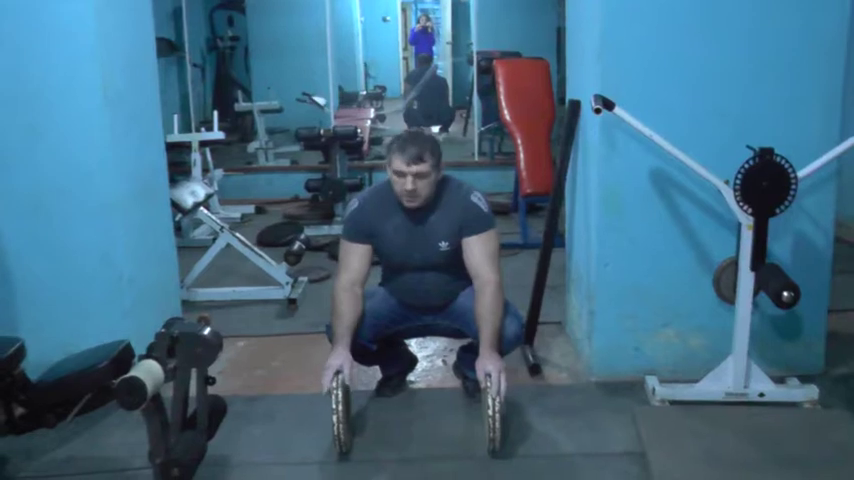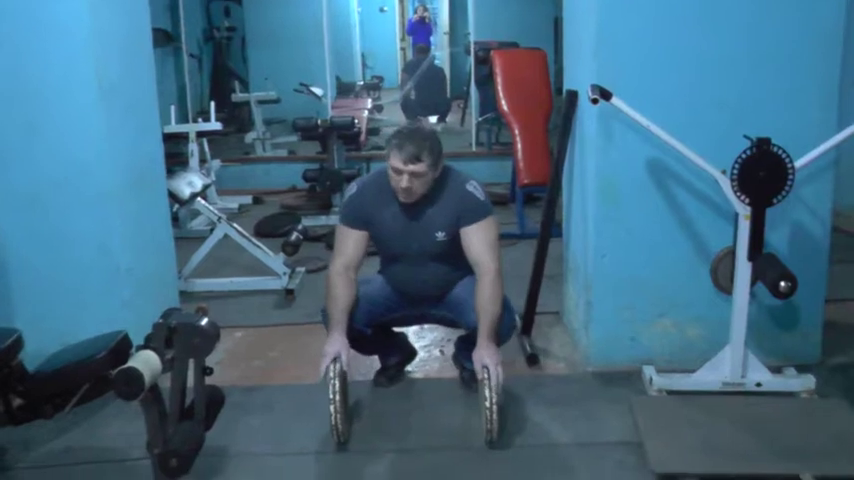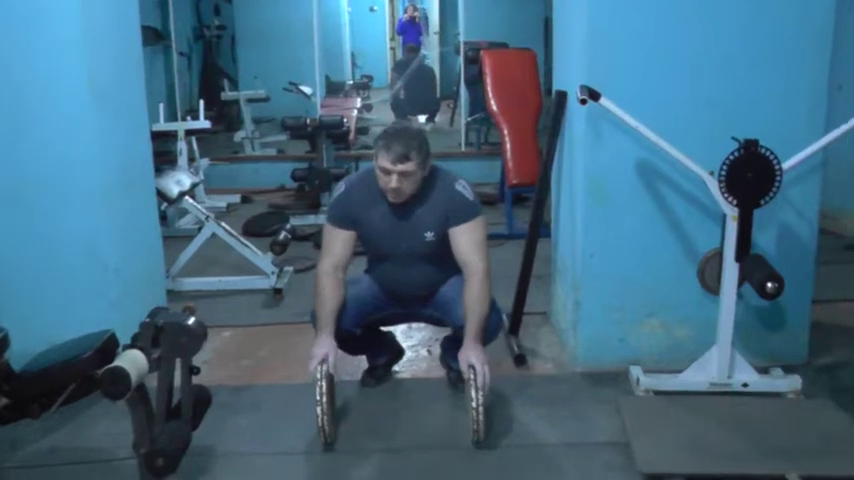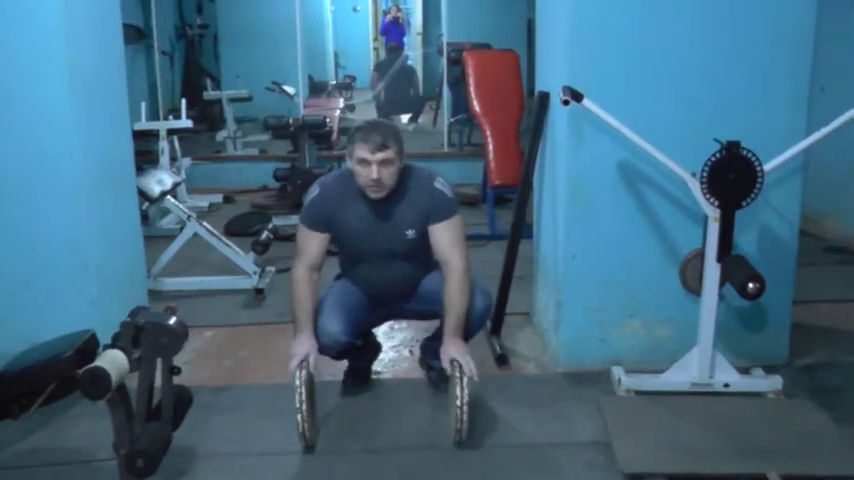
dt=0.3s
person 1, frame 1
left shoulder: (468, 203)
right shoulder: (364, 207)
left elbow: (487, 279)
right elbow: (349, 282)
left wrist: (488, 350)
right wrist: (340, 347)
left hip: (458, 298)
right hip: (397, 301)
left knee: (509, 331)
right knee: (344, 331)
left ankle: (468, 365)
right ankle: (396, 364)
person 1, frame 2
left shoulder: (466, 193)
right shoulder: (363, 193)
left elbow: (488, 268)
right elbow: (343, 267)
left wrist: (485, 341)
right wrist: (336, 332)
left hip: (455, 287)
right hip: (395, 290)
left knee: (499, 323)
right knee: (339, 317)
left ankle: (467, 356)
right ankle: (395, 354)
person 1, frame 3
left shoulder: (454, 193)
right shoulder: (350, 193)
left elbow: (476, 268)
right elbow: (331, 268)
left wrist: (471, 342)
right wrist: (324, 334)
left hip: (443, 286)
right hip: (381, 287)
left knee: (486, 321)
right knee: (330, 318)
left ankle: (453, 356)
right ankle: (383, 353)
person 1, frame 4
left shoulder: (432, 189)
right shoulder: (325, 194)
left elbow: (455, 264)
right elbow: (306, 268)
left wrist: (452, 337)
right wrist: (304, 333)
left hip: (420, 284)
right hip: (359, 289)
left knee: (478, 305)
right knee: (329, 335)
left ankle: (433, 355)
right ankle: (361, 355)
